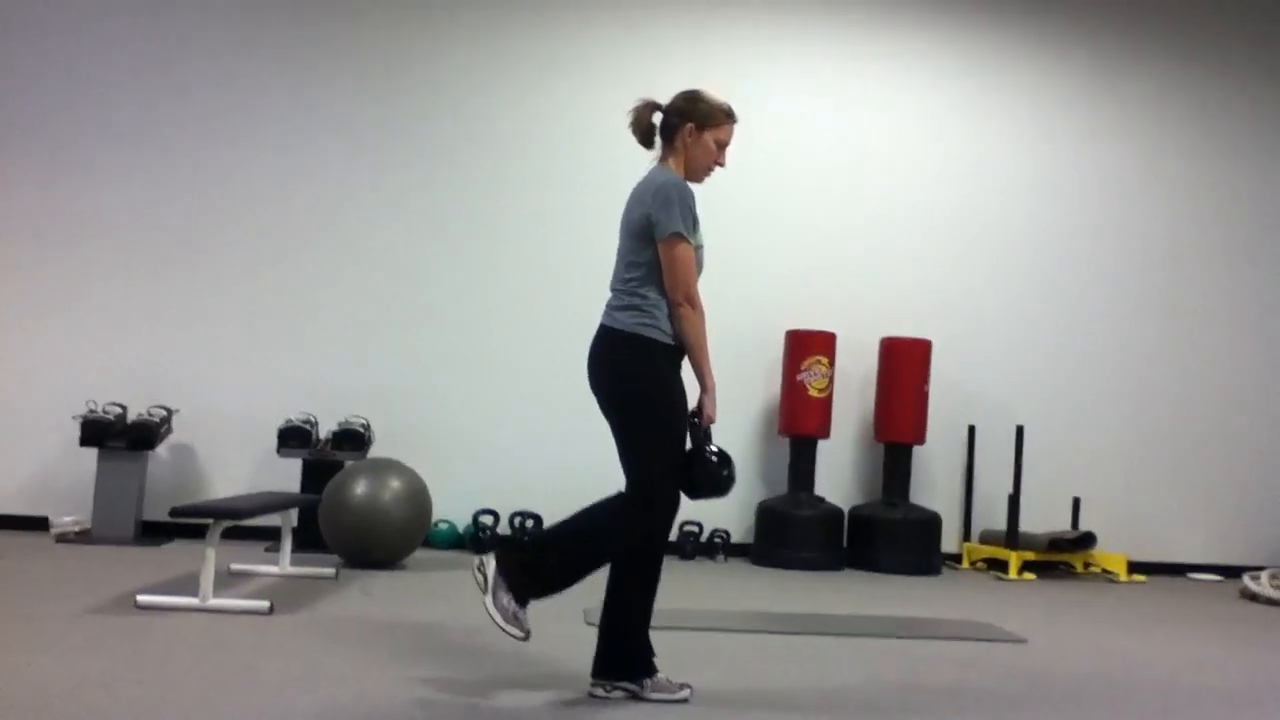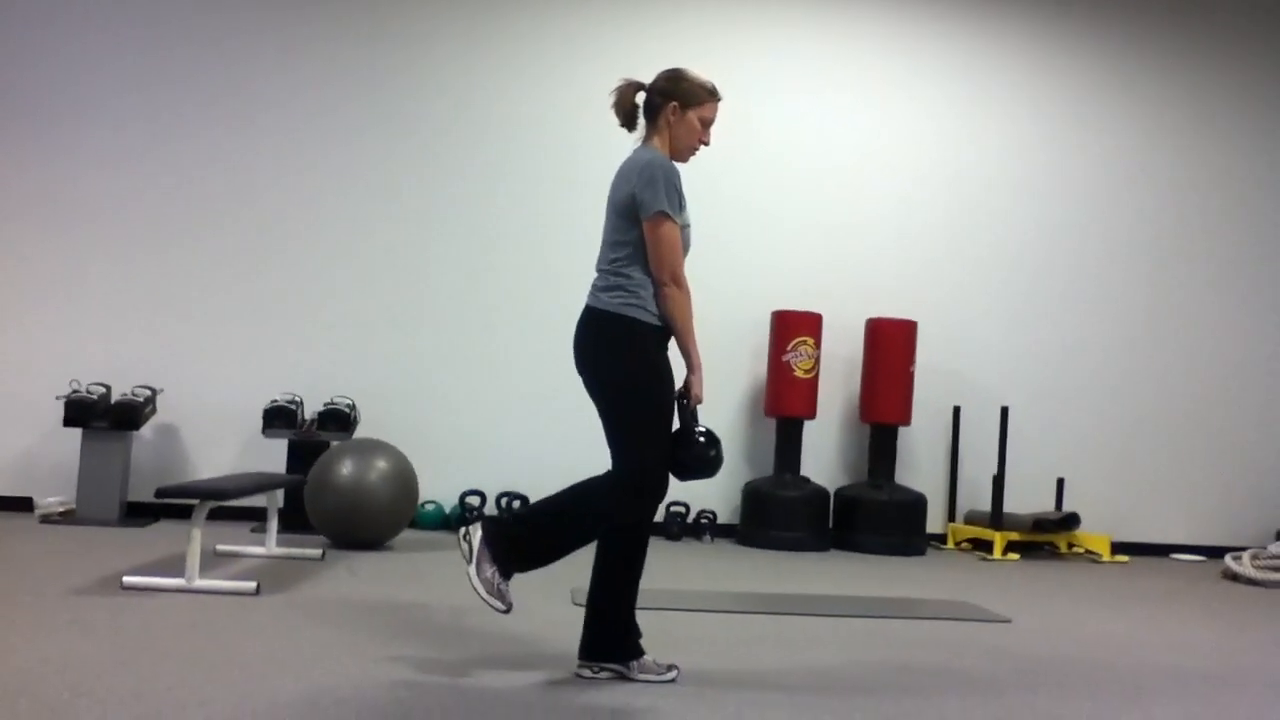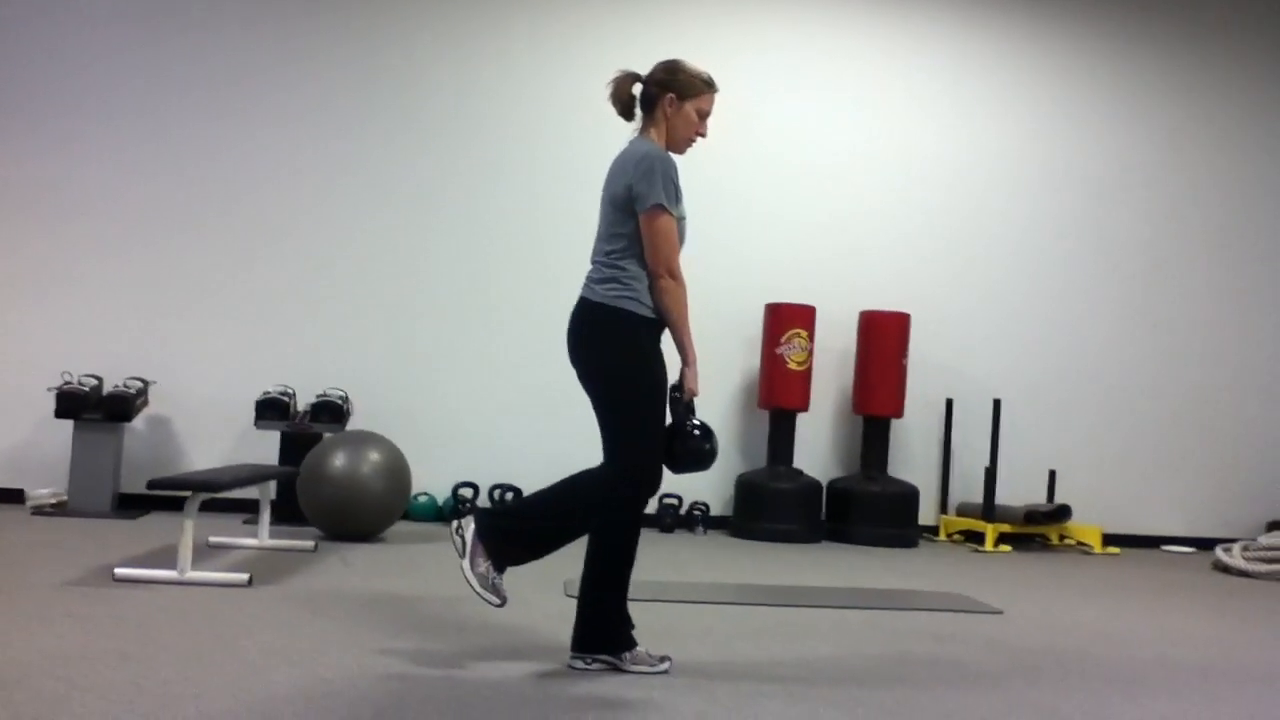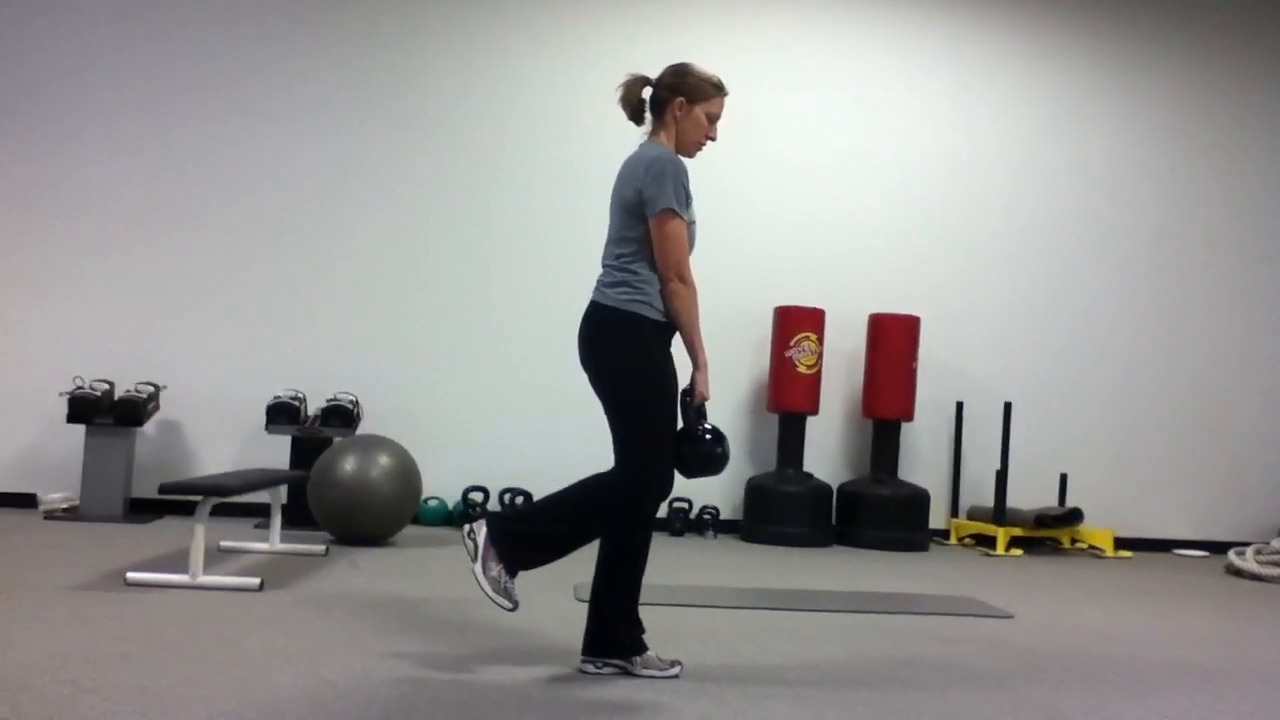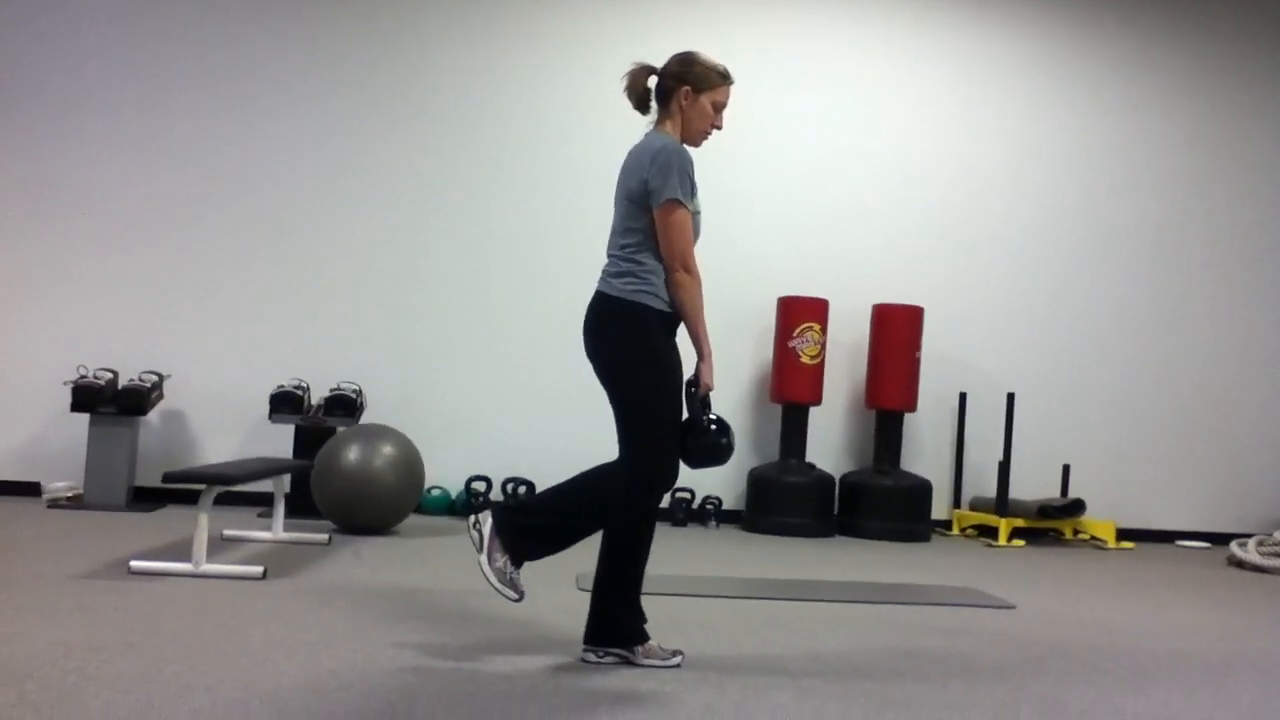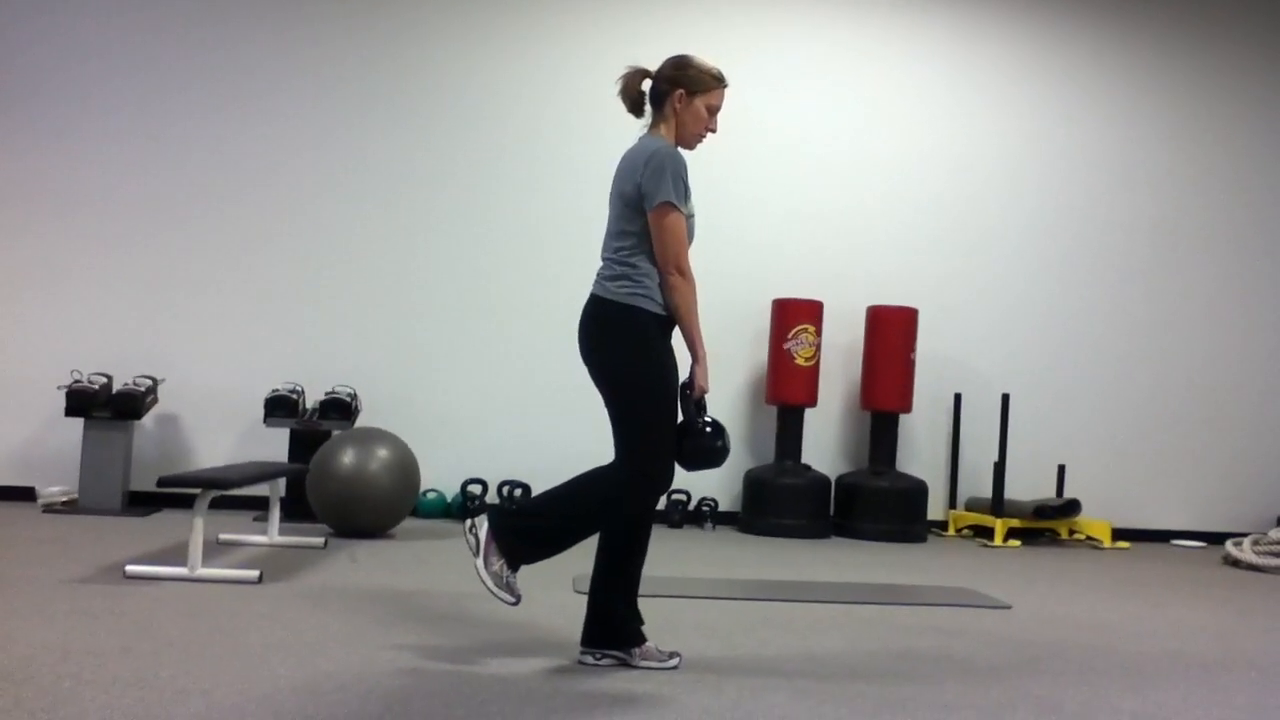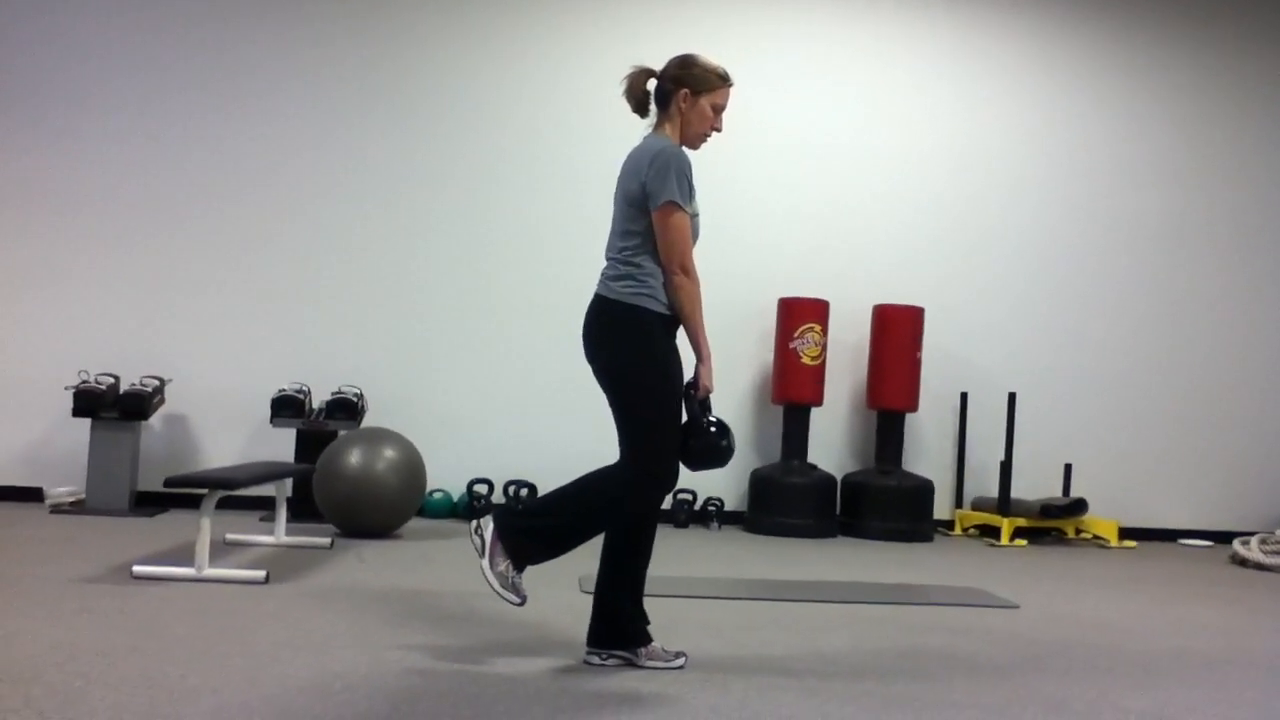
dt=0.3s
person 1, frame 1
left shoulder: (655, 187)
right shoulder: (672, 191)
right elbow: (683, 301)
left wrist: (693, 380)
right wrist: (707, 385)
left hip: (630, 357)
right hip: (639, 361)
left knee: (652, 503)
right knee: (651, 500)
left ankle: (624, 669)
right ankle: (513, 569)
person 1, frame 2
left shoulder: (640, 168)
right shoulder: (657, 170)
right elbow: (669, 281)
left wrist: (678, 362)
right wrist: (694, 367)
left hip: (616, 337)
right hip: (626, 341)
left knee: (638, 483)
right knee: (640, 481)
left ankle: (610, 650)
right ankle: (498, 542)
person 1, frame 3
left shoulder: (636, 159)
right shoulder: (654, 162)
right elbow: (664, 275)
left wrist: (674, 355)
right wrist: (688, 359)
left hip: (610, 329)
right hip: (619, 334)
left knee: (630, 475)
right knee: (634, 474)
left ankle: (603, 641)
right ankle: (492, 534)
person 1, frame 4
left shoulder: (644, 162)
right shoulder: (665, 166)
right elbow: (675, 279)
left wrist: (684, 360)
right wrist: (699, 364)
left hip: (620, 332)
right hip: (630, 337)
left knee: (641, 479)
right knee: (644, 478)
left ankle: (614, 645)
right ankle: (502, 537)
person 1, frame 5
left shoulder: (649, 152)
right shoulder: (670, 156)
right elbow: (680, 269)
left wrist: (689, 350)
right wrist: (704, 354)
left hip: (625, 323)
right hip: (636, 328)
left knee: (645, 470)
right knee: (650, 470)
left ankle: (616, 635)
right ankle: (508, 528)
person 1, frame 6
left shoulder: (644, 155)
right shoulder: (664, 159)
right elbow: (674, 271)
left wrist: (683, 353)
right wrist: (699, 357)
left hip: (621, 326)
right hip: (631, 330)
left knee: (641, 473)
right knee: (645, 472)
left ankle: (612, 637)
right ankle: (503, 531)
person 1, frame 7
left shoulder: (648, 155)
right shoulder: (668, 159)
right elbow: (679, 271)
left wrist: (689, 353)
right wrist: (703, 357)
left hip: (625, 326)
right hip: (635, 331)
left knee: (646, 473)
right knee: (650, 472)
left ankle: (619, 637)
right ankle: (510, 533)
